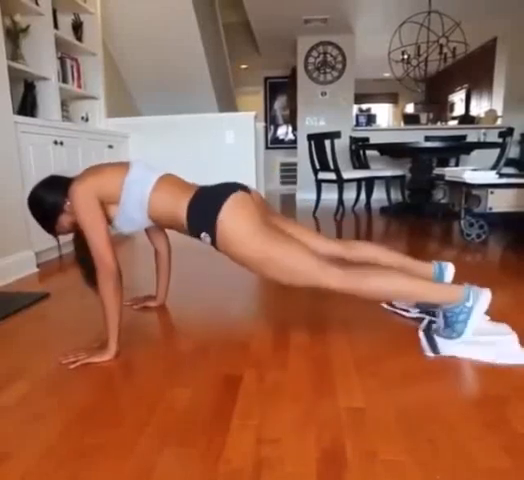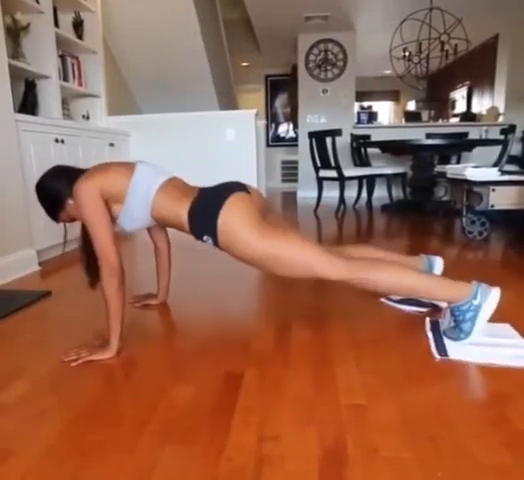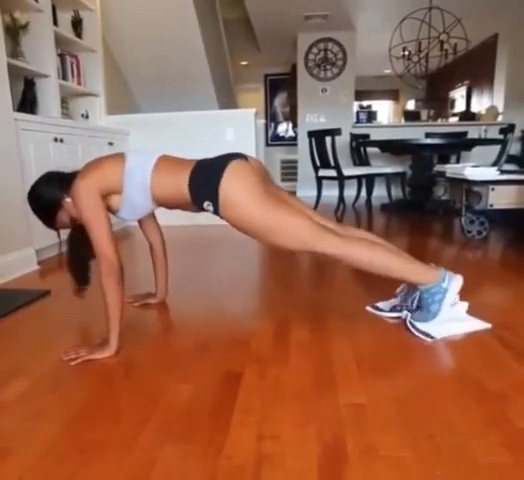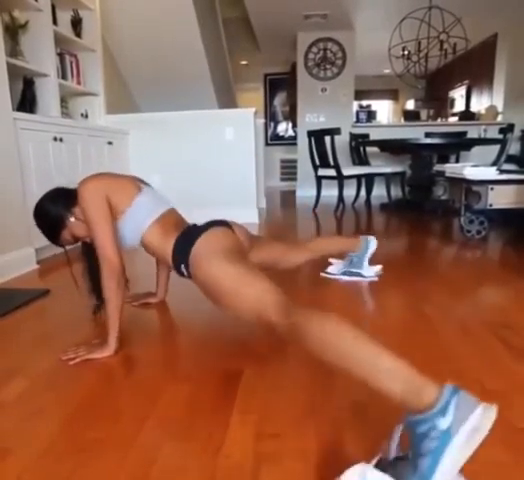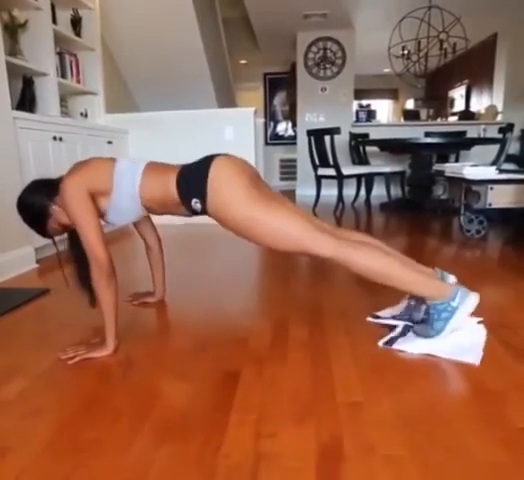
dt=1s
person 1, frame 1
left shoulder: (83, 192)
right shoulder: (114, 187)
left elbow: (108, 270)
right elbow: (159, 241)
left wrist: (110, 347)
right wrist: (158, 297)
left hip: (222, 216)
right hip: (231, 200)
left knee: (334, 276)
right knee: (331, 248)
left ankle: (459, 297)
right ankle: (430, 271)
person 1, frame 2
left shoulder: (87, 188)
right shoulder: (117, 184)
left elbow: (111, 267)
right elbow: (159, 238)
left wrist: (112, 344)
right wrist: (160, 295)
left hip: (223, 217)
right hip: (233, 200)
left knee: (338, 270)
right knee: (329, 258)
left ankle: (468, 295)
right ankle: (420, 265)
person 1, frame 3
left shoulder: (85, 188)
right shoulder: (112, 183)
left elbow: (108, 263)
right elbow: (153, 233)
left wrist: (111, 342)
right wrist: (160, 294)
left hip: (223, 184)
right hip: (231, 171)
left knee: (326, 243)
right knee: (330, 229)
left ankle: (436, 280)
right ankle: (418, 272)
person 1, frame 4
left shoulder: (90, 191)
right shoulder: (117, 188)
left elbow: (111, 265)
left wrist: (110, 342)
right wrist: (159, 293)
left hip: (204, 250)
right hip: (223, 232)
left knee: (285, 314)
right knee: (296, 252)
right ankle: (357, 245)
person 1, frame 5
left shoulder: (73, 187)
right shoulder: (100, 187)
left elbow: (101, 262)
right elbow: (149, 234)
left wrist: (109, 340)
right wrist: (158, 292)
left hip: (212, 182)
right hip: (216, 178)
left knee: (324, 245)
right knee: (325, 232)
left ankle: (445, 296)
right ankle: (429, 276)
